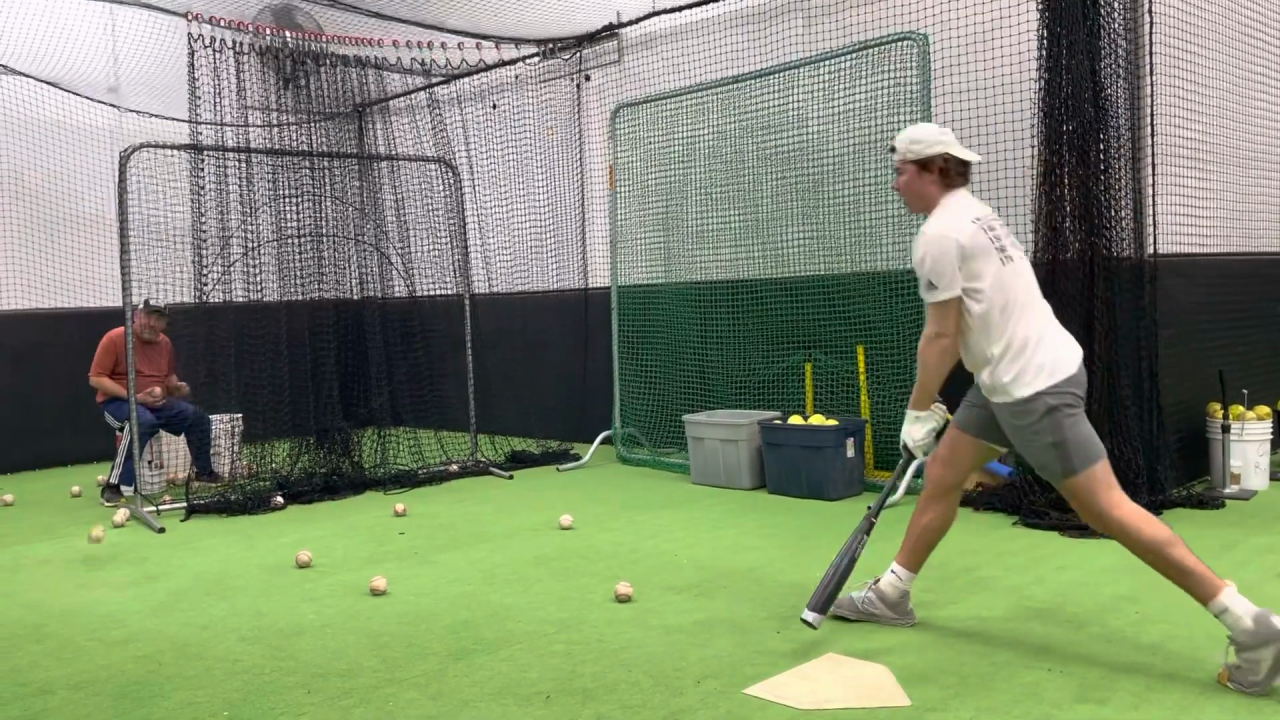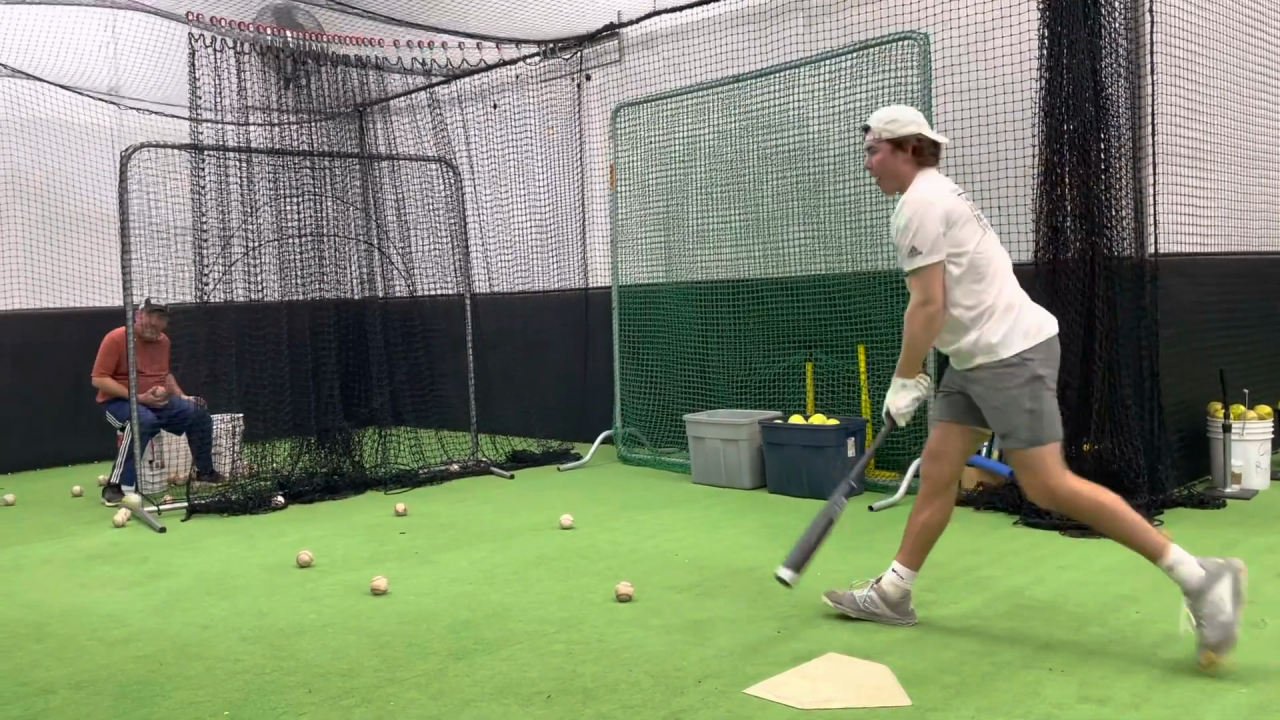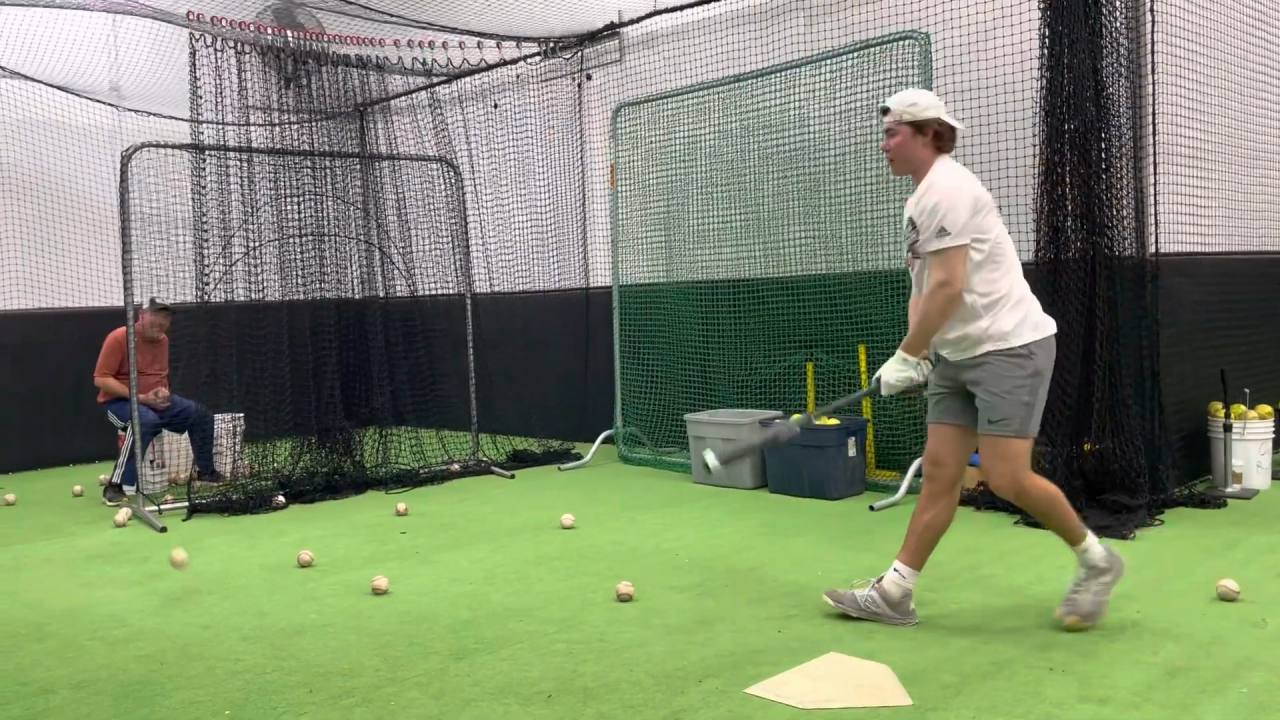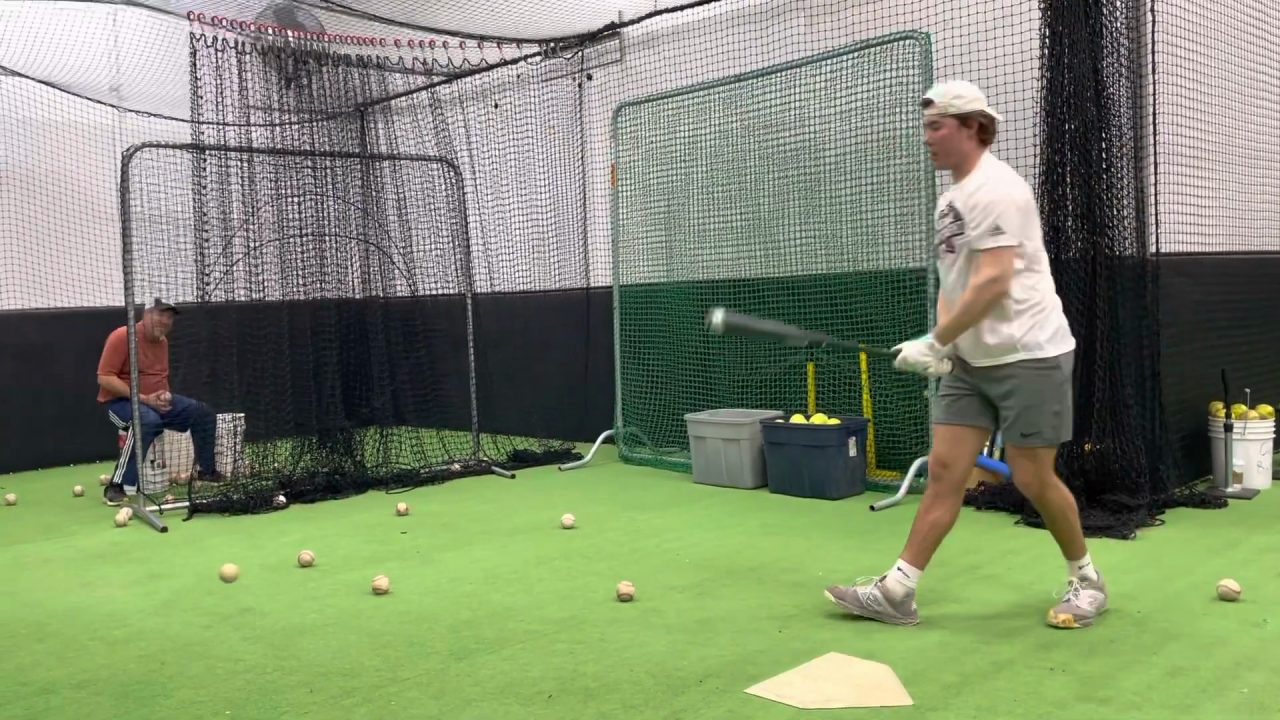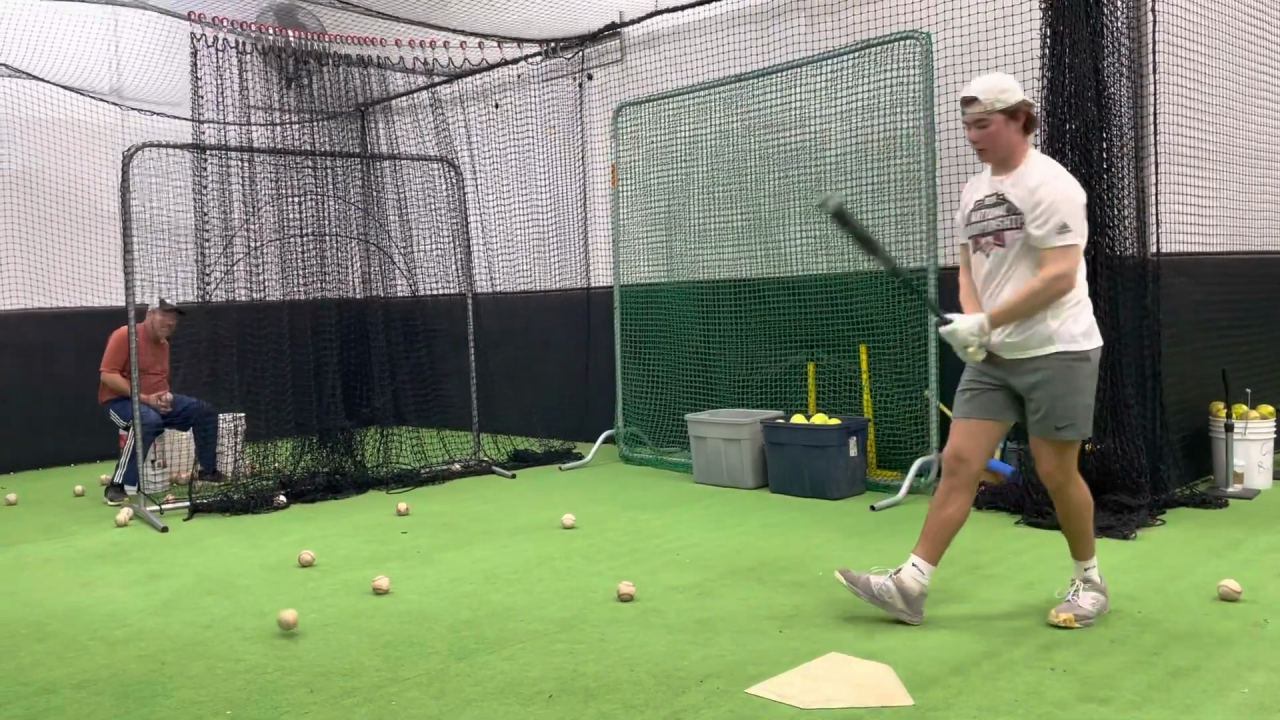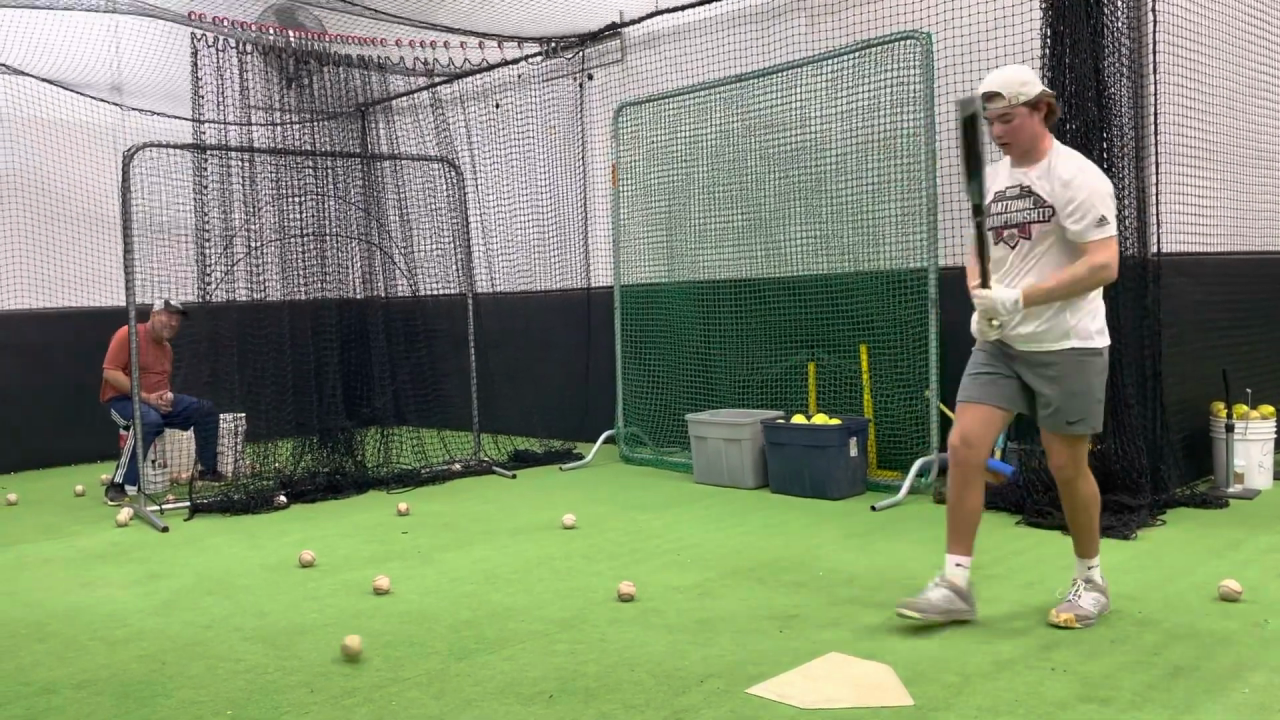
dt=0.2s
person 1, frame 1
left shoulder: (937, 233)
right shoulder: (972, 215)
left elbow: (941, 336)
left wrist: (919, 411)
right wrist: (932, 405)
left hip: (1036, 385)
right hip: (1005, 381)
left knee: (1109, 510)
right knee: (941, 474)
right ankle: (891, 593)
person 1, frame 2
left shoulder: (918, 204)
right shoulder: (935, 194)
left elbow: (926, 305)
left wrist: (902, 381)
right wrist: (916, 376)
left hip: (1013, 353)
right hip: (975, 358)
left knee: (1048, 486)
right knee: (936, 473)
left ankle: (1198, 576)
right ankle: (892, 591)
person 1, frame 3
left shoulder: (947, 187)
right shoulder: (929, 193)
left elbow: (948, 286)
left wrist: (907, 356)
right wrist: (918, 356)
left hip: (1011, 346)
right hip: (960, 353)
left knee: (1007, 478)
right knee: (938, 475)
left ankle: (1096, 557)
right ankle: (893, 591)
person 1, frame 4
left shoulder: (995, 187)
right shoulder: (953, 194)
left elbow: (993, 283)
left wrist: (934, 343)
right wrist: (943, 345)
left hip: (1031, 355)
right hip: (974, 360)
left knee: (1033, 480)
right knee: (944, 473)
left ankle: (1086, 577)
right ankle: (896, 590)
person 1, frame 5
left shoulder: (1049, 183)
right shoulder: (975, 189)
left elbow: (1060, 277)
left wrist: (984, 324)
right wrist: (971, 322)
left hip: (1058, 351)
right hip: (995, 354)
left knee: (1057, 473)
right knee: (958, 463)
left ankle: (1090, 581)
right ankle: (908, 584)
person 1, frame 6
left shoulder: (1078, 176)
right shoulder: (991, 178)
left elbow: (1104, 266)
left wrist: (1018, 298)
right wrist: (982, 303)
left hip: (1068, 346)
right hip: (1001, 343)
left knee: (1068, 466)
right knee: (963, 449)
left ankle: (1090, 581)
right ankle: (955, 584)
person 2, frame 1
left shoulder: (165, 343)
right shoulder: (115, 339)
left elbow: (169, 375)
right elbow: (96, 379)
left wrist: (176, 387)
right wrist: (135, 397)
left hip: (157, 402)
right hip: (118, 401)
left knee: (198, 418)
right knee: (143, 421)
left ankle: (203, 472)
right ankle: (114, 486)
person 2, frame 2
left shoulder: (164, 342)
right shoulder: (116, 339)
right elbow: (98, 379)
left wrist: (181, 396)
right wrist: (138, 397)
left hip: (157, 401)
right hip: (120, 401)
left knee: (199, 416)
right knee: (145, 421)
left ankle: (205, 472)
right ankle: (116, 487)
person 2, frame 3
left shoulder: (163, 340)
right shoulder: (119, 338)
right elbow: (101, 379)
left wrist: (170, 399)
right wrist: (141, 398)
left hip: (157, 401)
right hip: (121, 401)
left knee: (201, 415)
right knee: (147, 421)
left ankle: (206, 471)
right ankle: (117, 486)
person 2, frame 4
left shoulder: (162, 341)
right shoulder: (122, 337)
right elbow: (104, 378)
left wrist: (166, 399)
right wrist: (143, 398)
left hip: (157, 401)
right hip: (122, 400)
left knee: (202, 413)
right knee: (149, 421)
left ankle: (207, 471)
right ankle: (118, 486)
person 2, frame 5
left shoulder: (164, 344)
right shoulder: (125, 335)
right elbow: (108, 375)
left wrist: (166, 398)
right wrist: (144, 398)
left hip: (158, 401)
right hip: (122, 400)
left knee: (204, 411)
right knee: (150, 421)
left ankle: (208, 471)
right ankle: (119, 486)
person 2, frame 6
left shoulder: (166, 348)
right shoulder: (129, 334)
right elbow: (110, 373)
left wrist: (167, 397)
right wrist: (145, 397)
left hip: (159, 401)
right hip: (123, 399)
left knee: (206, 410)
right knee: (150, 421)
left ankle: (208, 470)
right ankle: (119, 485)
